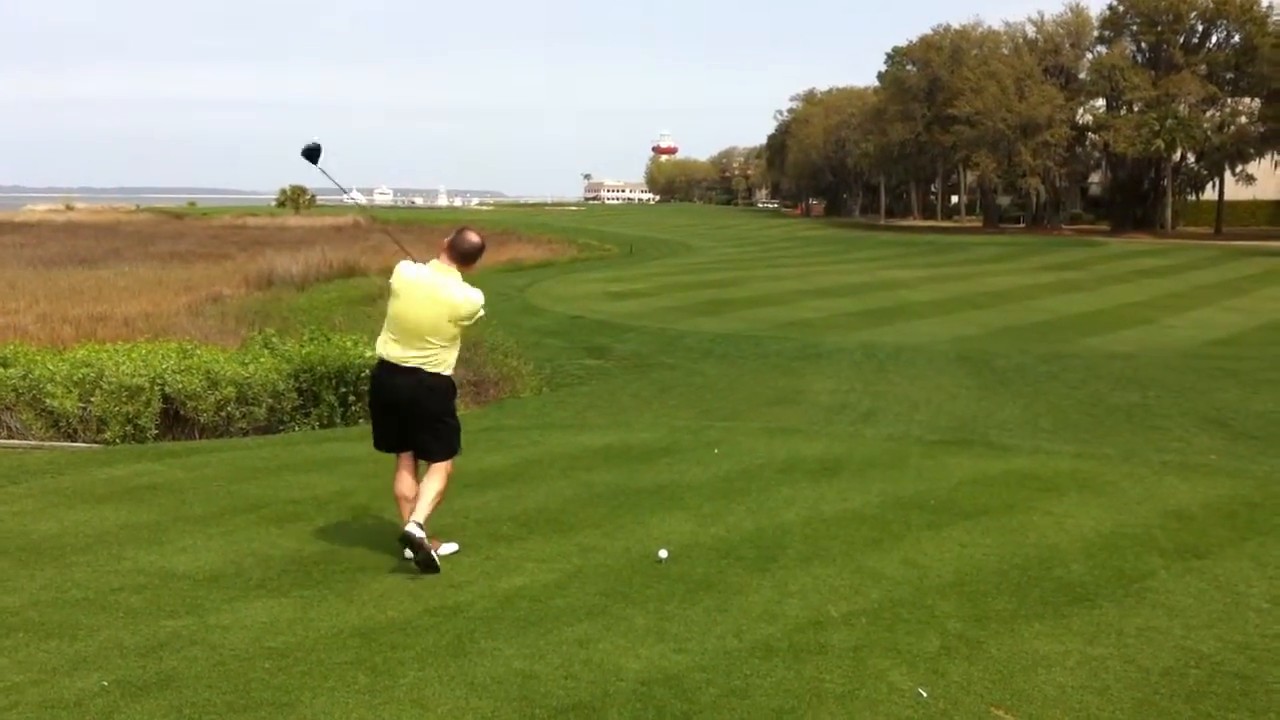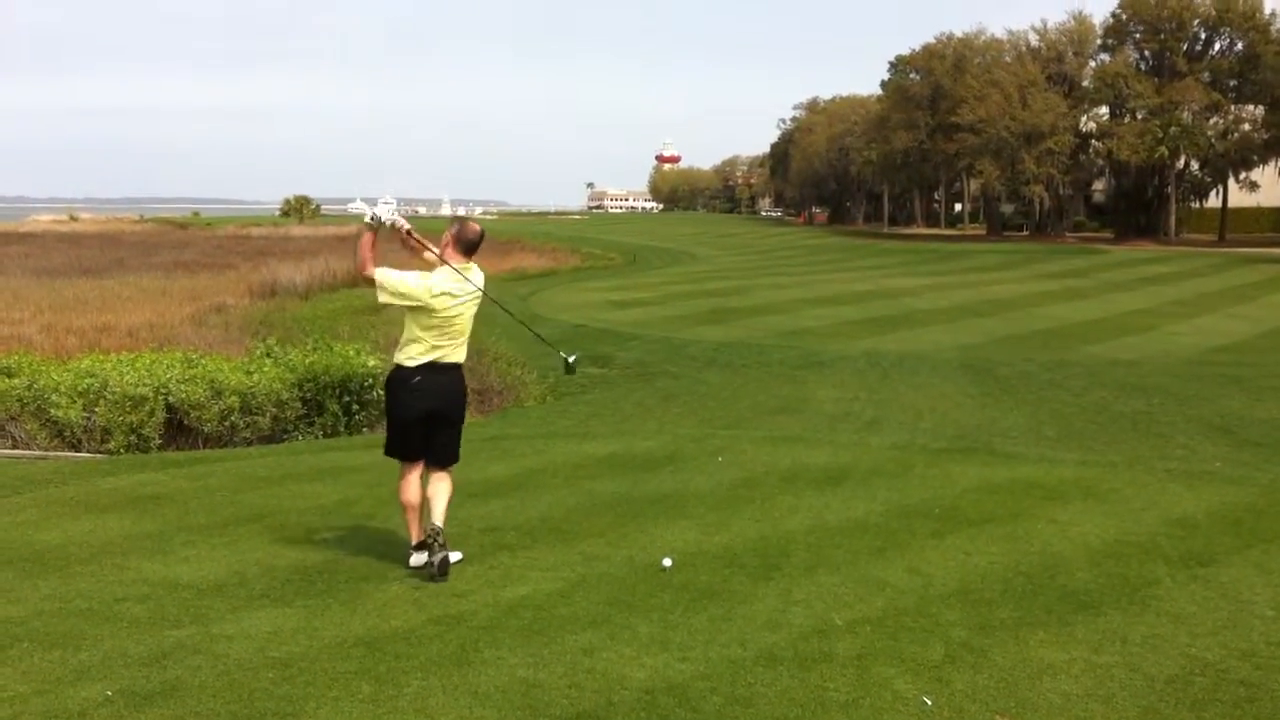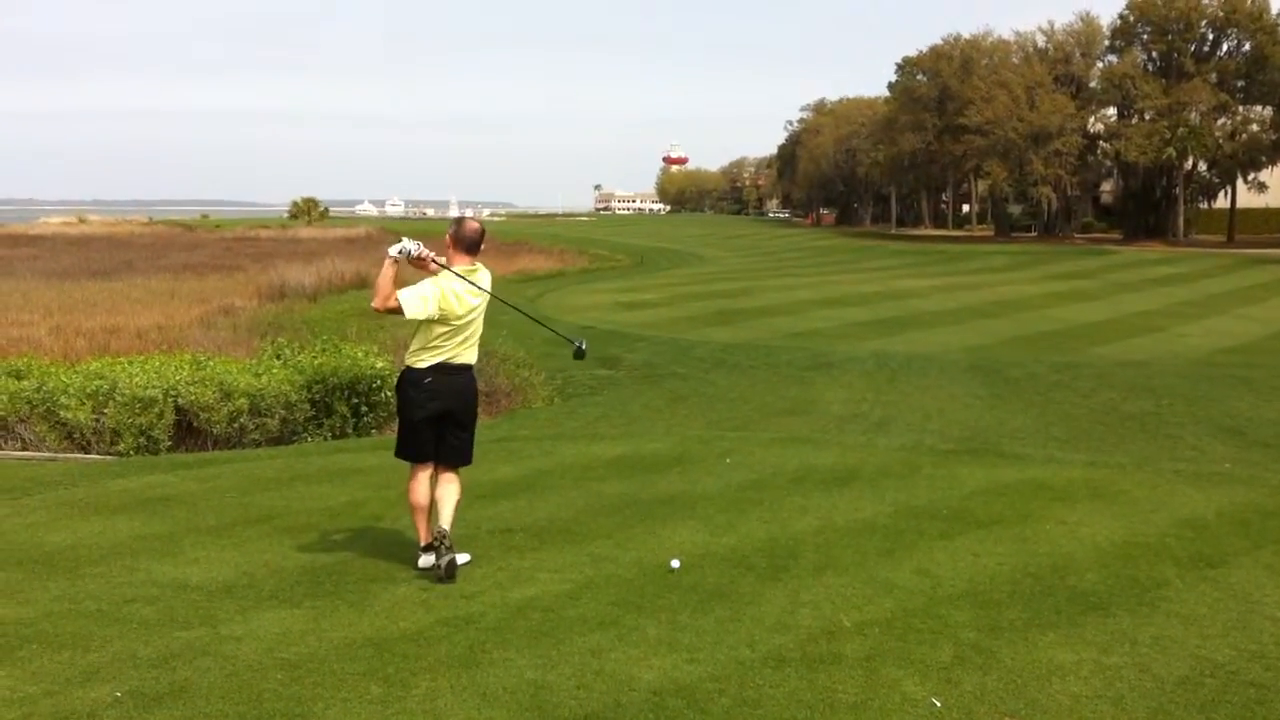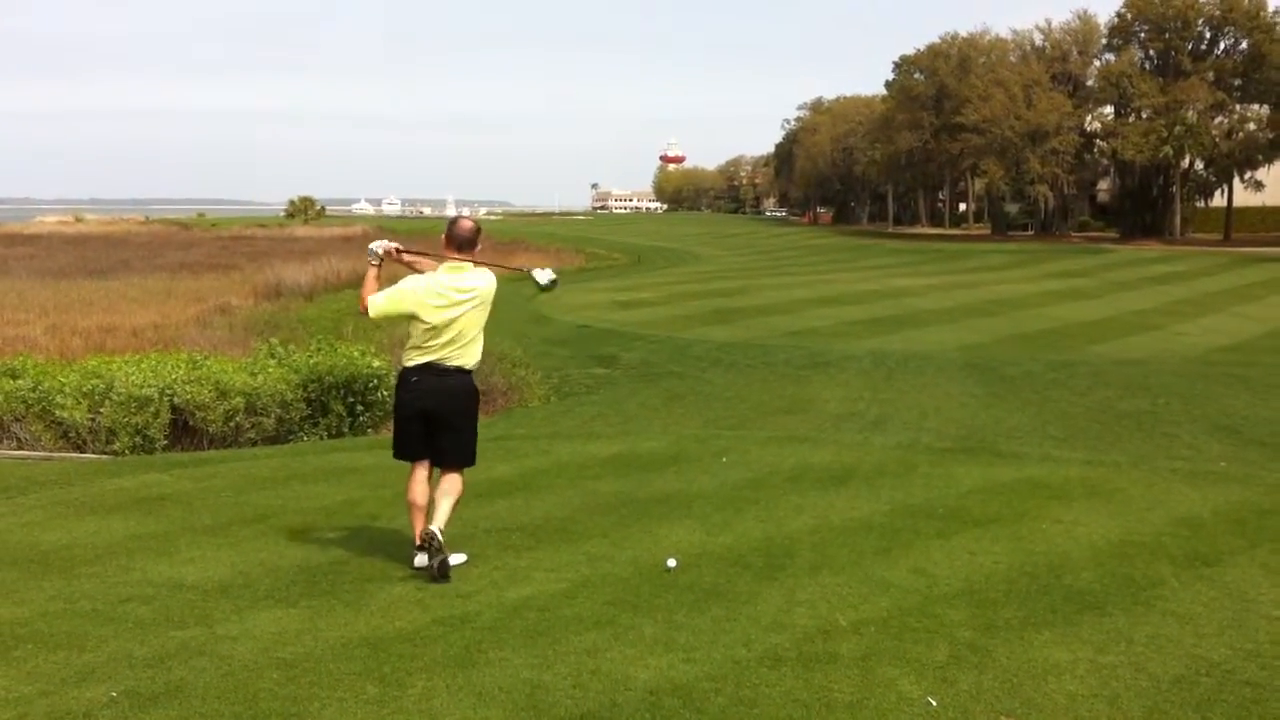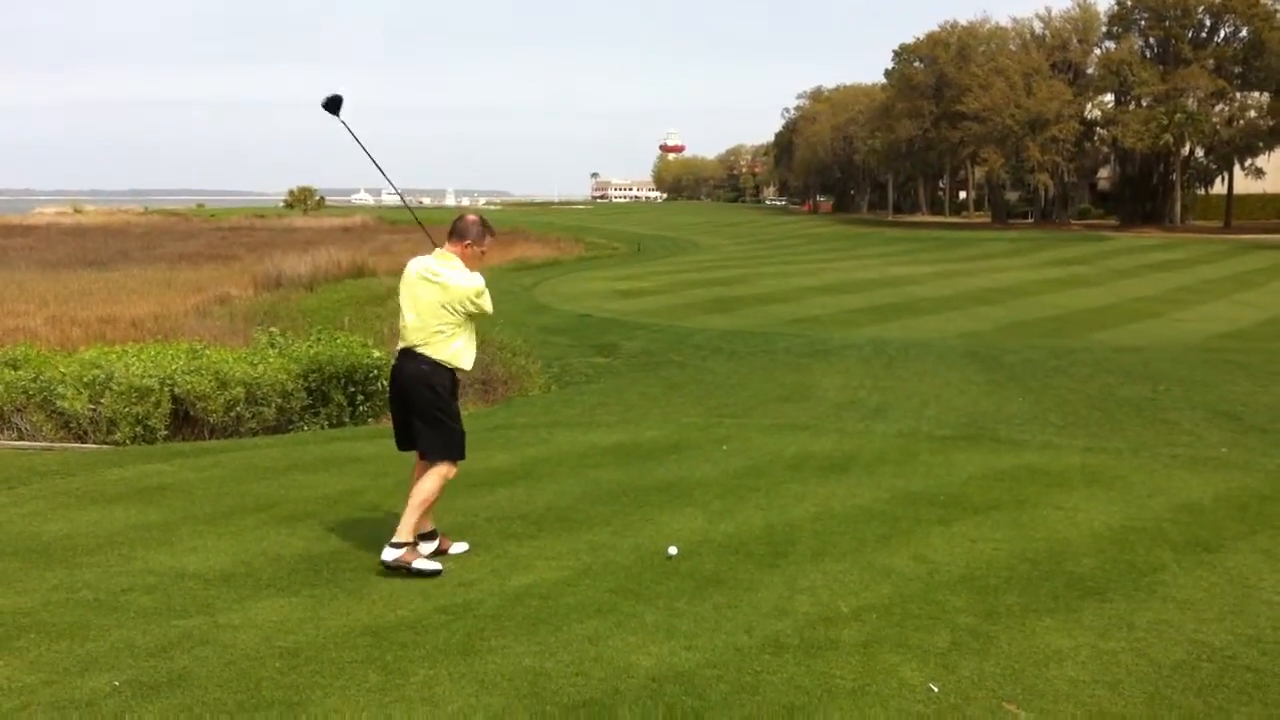
dt=0.3s
person 1, frame 1
left shoulder: (403, 272)
right shoulder: (470, 299)
left hip: (386, 378)
right hip: (429, 385)
left knee: (405, 458)
right knee: (440, 462)
left ankle: (415, 538)
right ankle: (416, 526)
person 1, frame 2
left shoulder: (426, 285)
right shoulder: (475, 277)
left elbow: (365, 270)
right elbow: (434, 256)
left wrist: (372, 227)
right wrist: (406, 231)
left hip: (411, 381)
right hip: (450, 382)
left knee: (411, 465)
right knee: (440, 467)
left ankle: (418, 546)
right ankle: (436, 527)
person 1, frame 3
left shoulder: (437, 290)
right shoulder: (482, 278)
left elbow: (381, 303)
right elbow: (442, 268)
left wrist: (394, 256)
right wrist: (423, 256)
left hip: (421, 383)
right hip: (461, 383)
left knee: (421, 467)
right knee: (448, 469)
left ankle: (427, 547)
right ankle: (444, 531)
person 1, frame 4
left shoulder: (415, 286)
right shoulder: (486, 281)
left elbow: (367, 306)
left wrist: (374, 262)
right wrist: (404, 257)
left hip: (414, 381)
right hip: (456, 386)
left knee: (419, 466)
right knee: (453, 470)
left ankle: (425, 546)
right ankle: (435, 531)
person 1, frame 5
left shoulder: (415, 267)
right shoulder: (471, 284)
right elbow: (484, 309)
left hip: (404, 369)
right hip: (433, 375)
left knee: (425, 456)
right knee: (443, 465)
left ankle: (426, 537)
right ankle: (399, 545)
